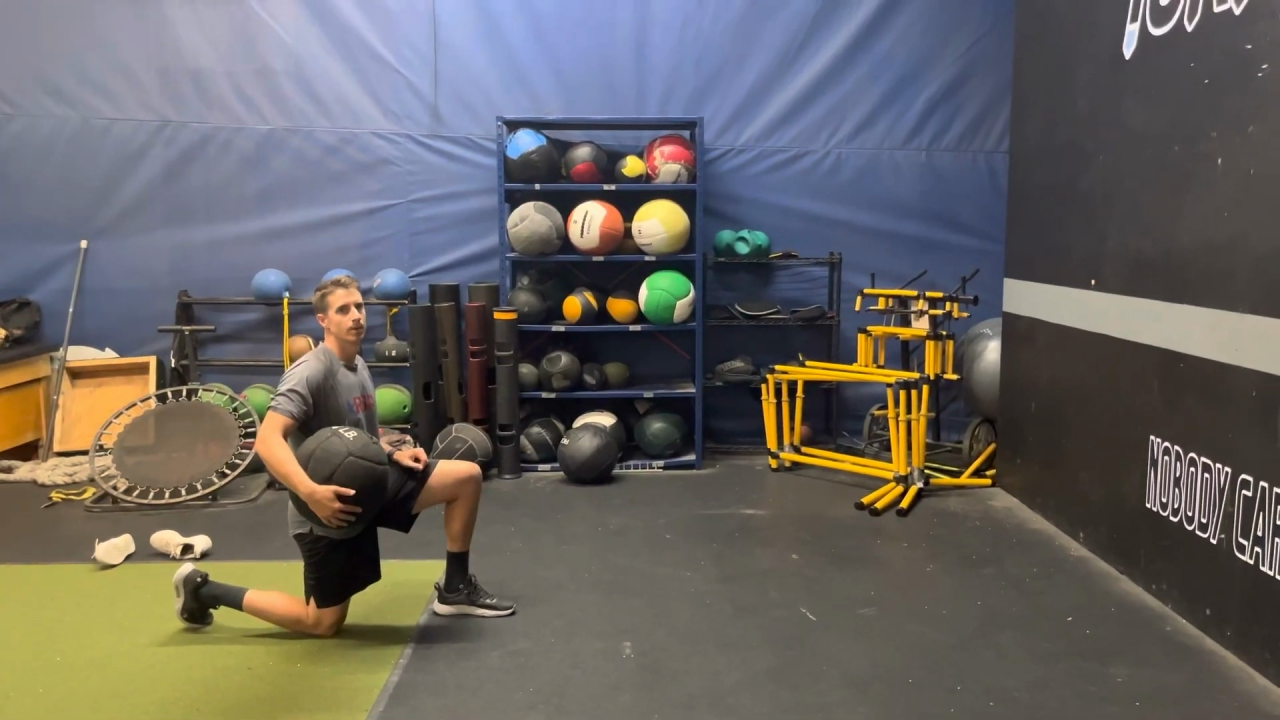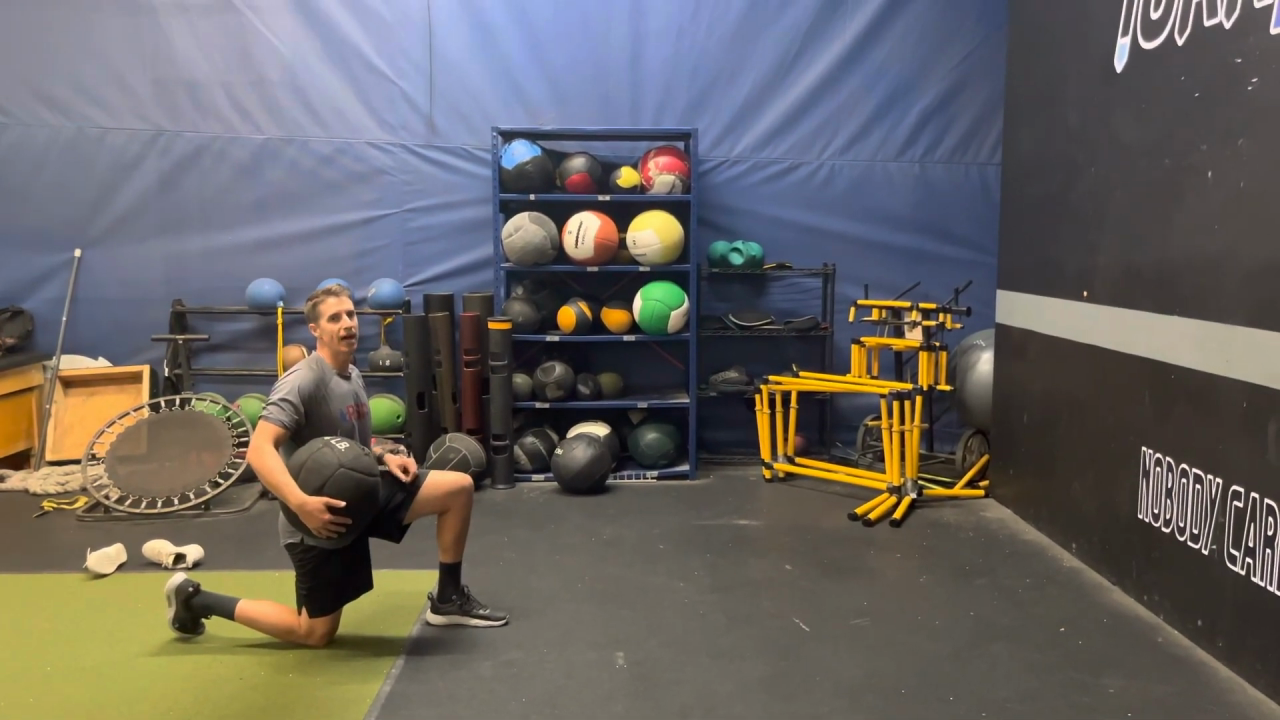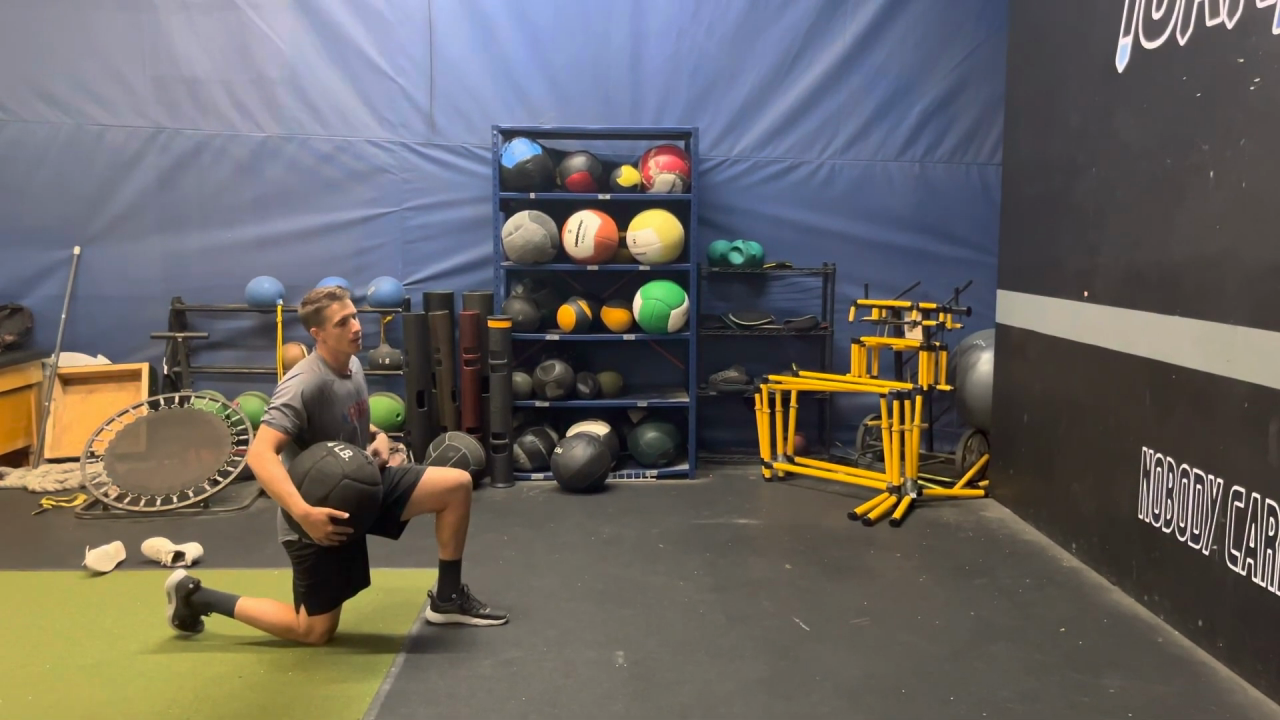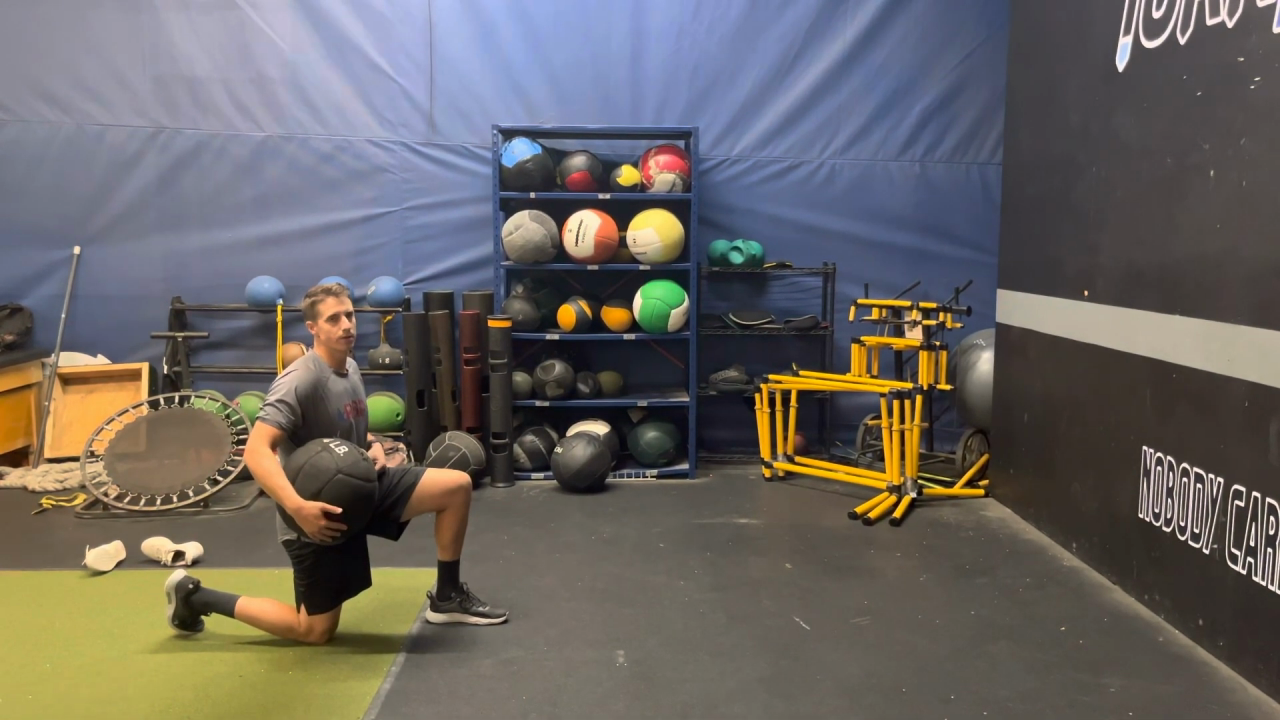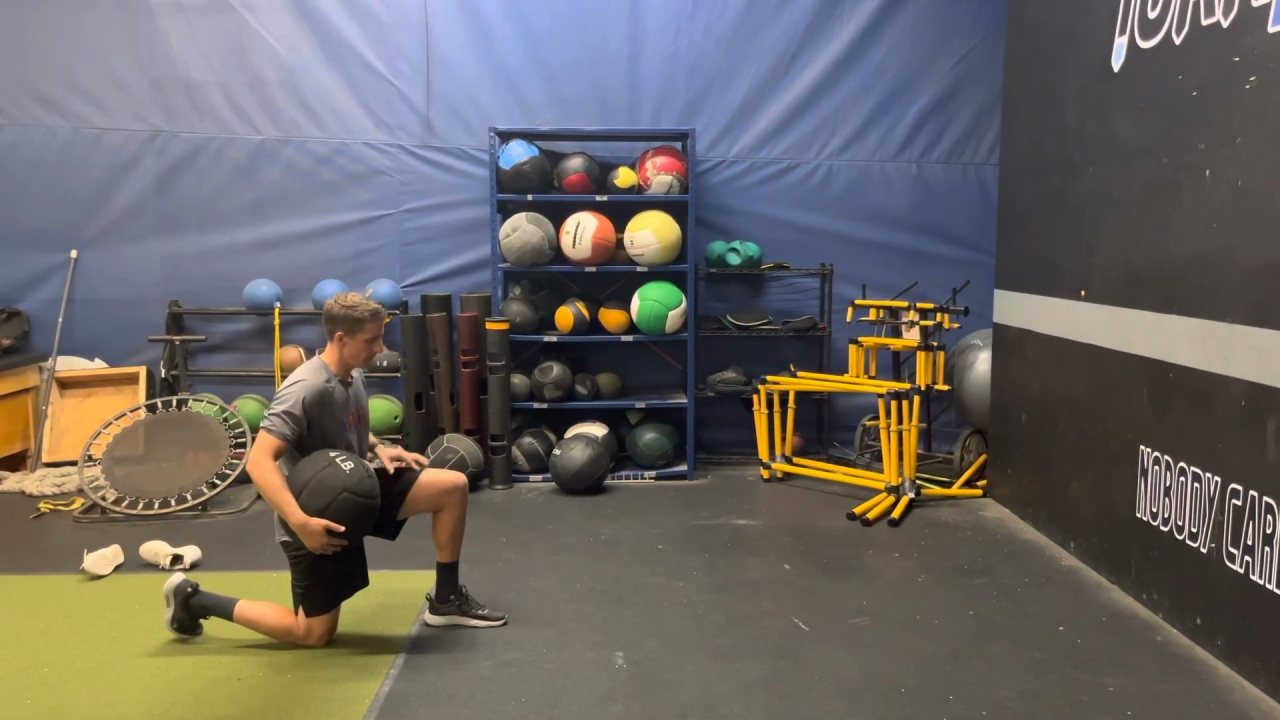
dt=1s
person 1, frame 1
left shoulder: (358, 366)
right shoulder: (311, 373)
right elbow: (267, 440)
left wrist: (394, 452)
right wrist: (310, 493)
right hip: (329, 510)
left knee: (467, 476)
right knee: (324, 622)
left ankle: (456, 589)
right ankle: (204, 590)
person 1, frame 2
left shoulder: (352, 375)
right shoulder: (303, 382)
right elbow: (259, 449)
left wrist: (385, 456)
right wrist: (300, 504)
right hip: (320, 519)
left knee: (459, 487)
right knee: (315, 632)
left ankle: (448, 599)
right ankle: (196, 599)
person 1, frame 3
left shoulder: (353, 365)
right shoulder: (304, 385)
right elbow: (260, 455)
left wrist: (378, 436)
right wrist: (303, 514)
right hip: (321, 514)
left knee: (457, 484)
right knee: (314, 630)
left ankle: (448, 597)
right ankle: (194, 595)
person 1, frame 4
left shoulder: (350, 368)
right shoulder: (299, 382)
right elbow: (256, 451)
left wrist: (374, 445)
right wrist: (296, 507)
right hip: (319, 514)
left knee: (457, 485)
right knee: (315, 630)
left ankle: (447, 598)
right ankle: (195, 596)
person 1, frame 5
left shoulder: (352, 374)
right shoulder: (306, 390)
right elbow: (259, 462)
left wrist: (378, 448)
right wrist: (299, 524)
right hip: (317, 517)
left knee: (453, 486)
right knee: (314, 633)
left ankle: (446, 599)
right ankle: (193, 600)
